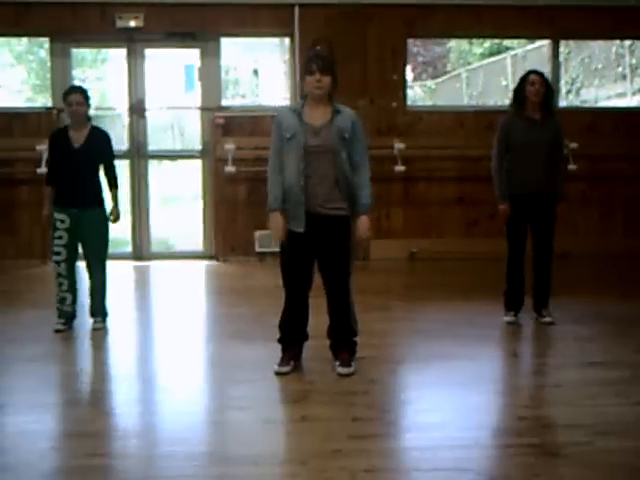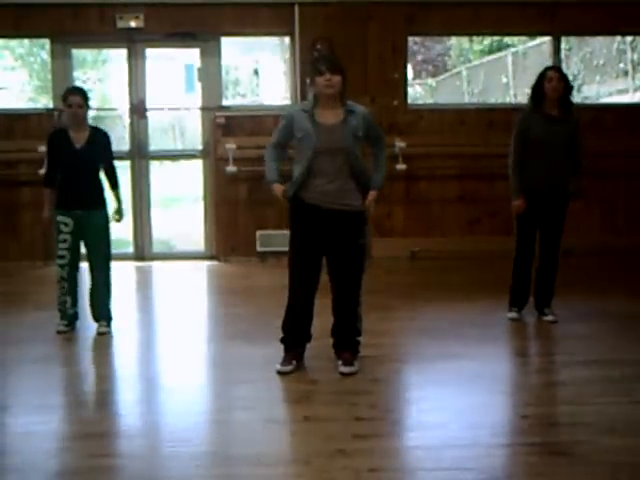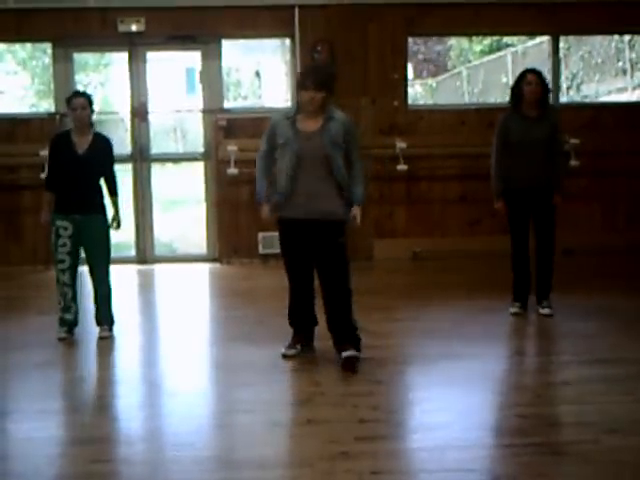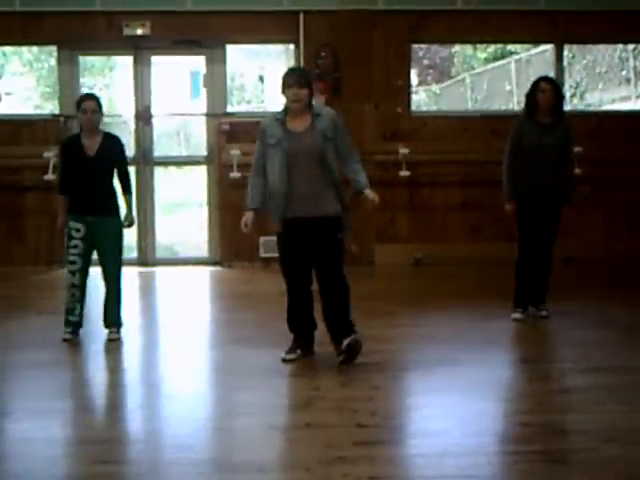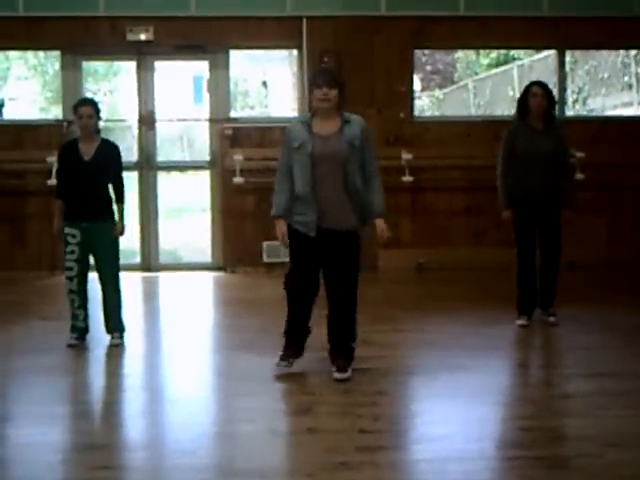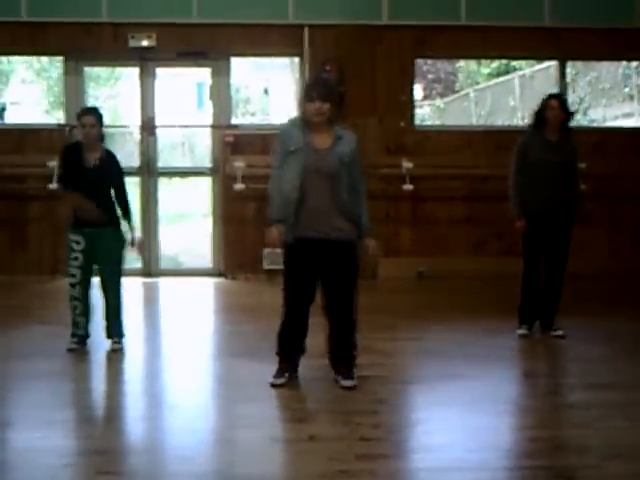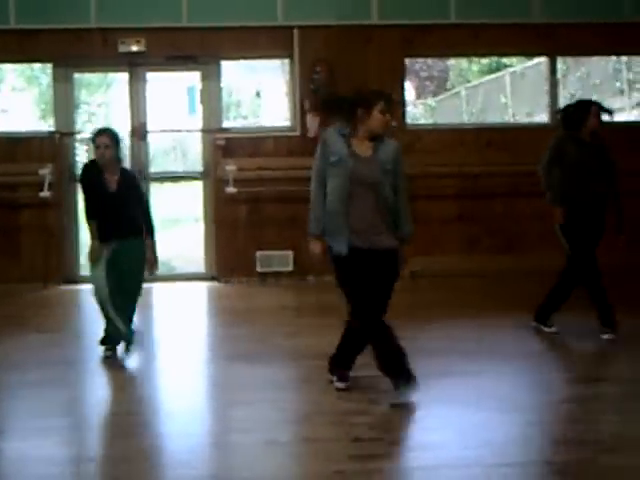
dt=0.7s
person 1, frame 1
left shoulder: (348, 119)
right shoulder: (285, 119)
left elbow: (360, 166)
right elbow: (276, 166)
left wrist: (364, 210)
right wrist: (275, 209)
left hip: (336, 215)
right hip: (297, 215)
left knee: (338, 286)
right knee: (295, 286)
left ankle: (343, 349)
right ankle: (291, 349)
person 1, frame 2
left shoulder: (360, 116)
right shoulder: (297, 117)
left elbow: (379, 147)
right elbow: (275, 147)
left wrist: (375, 185)
right wrist: (273, 179)
left hip: (349, 210)
right hip: (307, 208)
left knee: (347, 283)
right knee: (300, 281)
left ankle: (346, 348)
right ankle: (293, 349)
person 1, frame 3
left shoulder: (341, 123)
right shoulder: (280, 124)
left elbow: (354, 163)
right elbow: (264, 161)
left wrist: (356, 200)
right wrist: (264, 198)
left hip: (330, 215)
right hip: (291, 215)
left knee: (335, 279)
right knee: (298, 279)
left ankle: (347, 342)
right ankle: (302, 335)
person 1, frame 4
left shoulder: (329, 119)
right shoulder: (269, 126)
left elbow: (348, 157)
right elbow: (259, 170)
left wrist: (363, 187)
right wrist: (251, 206)
left hip: (326, 212)
right hip: (288, 216)
left knee: (331, 275)
right knee: (295, 281)
left ankle: (345, 335)
right ankle: (302, 338)
person 1, frame 5
left shoulder: (357, 128)
right shoulder: (295, 130)
left elbow: (370, 174)
right elbow: (284, 176)
left wrist: (377, 214)
right wrist: (279, 215)
left hip: (345, 225)
right hip: (304, 223)
left knee: (343, 293)
right knee: (299, 287)
left ankle: (341, 354)
right ankle: (292, 344)
person 1, frame 6
left shoulder: (347, 143)
right shoulder: (290, 133)
left elbow: (357, 188)
right elbow: (278, 180)
left wrist: (366, 232)
right wrist: (275, 221)
left hip: (339, 235)
right hip: (299, 233)
left knee: (341, 303)
right knee: (297, 300)
left ankle: (343, 364)
right ankle: (288, 363)
person 1, frame 7
left shoulder: (390, 149)
right shoulder: (331, 140)
left elbow: (398, 196)
right elbow: (318, 190)
left wrist: (404, 236)
right wrist: (316, 234)
left hip: (383, 242)
right hip: (346, 241)
left knee: (372, 310)
right knee: (365, 312)
left ankle: (340, 364)
right ankle: (399, 374)
person 2, frame 1
left shoulder: (553, 124)
right shoulder: (510, 122)
left elbow: (559, 162)
right elbow: (498, 161)
left wrist: (558, 195)
right wrist: (502, 197)
left hip: (544, 197)
right hip: (516, 196)
left knee: (544, 252)
right knee: (516, 253)
left ankle: (542, 306)
right ankle: (512, 306)
person 2, frame 2
left shoulder: (570, 121)
right shoulder: (528, 118)
left elbow: (575, 158)
right elbow: (515, 157)
left wrist: (573, 188)
right wrist: (517, 193)
left hip: (557, 194)
right hip: (530, 192)
left knee: (550, 250)
right knee: (524, 249)
left ankle: (544, 303)
right ankle: (516, 303)
person 2, frame 3
left shoulder: (550, 119)
right shoulder: (508, 120)
left elbow: (558, 156)
right elbow: (498, 158)
left wrist: (557, 189)
right wrist: (498, 194)
left hip: (543, 190)
right hip: (515, 191)
left knee: (546, 244)
right knee: (519, 245)
left ankle: (543, 297)
right ankle: (519, 298)
person 2, frame 4
left shoulder: (563, 127)
right shoulder: (523, 125)
left elbow: (568, 163)
right elbow: (510, 162)
left wrist: (566, 196)
right wrist: (510, 197)
left hip: (552, 196)
right hip: (526, 195)
left knee: (545, 249)
right knee: (526, 248)
left ankle: (539, 299)
right ankle: (520, 303)
person 2, frame 5
left shoulder: (555, 132)
right shoulder: (515, 131)
left elbow: (564, 168)
right elbow: (504, 169)
left wrist: (564, 200)
right wrist: (505, 204)
left hip: (549, 202)
right hip: (522, 202)
left knee: (552, 253)
right knee: (525, 256)
left ankle: (548, 303)
right ankle: (525, 309)
person 2, frame 6
left shoulder: (568, 145)
right shoulder: (528, 142)
left elbow: (572, 181)
right elbow: (516, 179)
left wrist: (573, 213)
right wrist: (519, 213)
left hip: (560, 214)
right hip: (534, 213)
left knee: (557, 266)
right knee: (532, 266)
left ankle: (548, 320)
right ankle: (526, 319)
person 2, frame 7
left shoulder: (599, 148)
right shoulder: (563, 141)
left elbow: (610, 182)
right elbow: (547, 171)
left wrist: (618, 217)
right wrist: (556, 203)
left hip: (593, 212)
right hip: (568, 211)
left knee: (578, 267)
right knee: (585, 263)
left ankle: (543, 315)
right ankle: (607, 321)
person 3, frame 1
left shoulder: (100, 136)
right shoulder: (57, 137)
left elbow: (110, 171)
right elbow: (52, 173)
left wrist: (115, 204)
right wrist: (47, 204)
left hip: (92, 207)
right hip: (63, 207)
left knee: (96, 262)
right knee: (62, 262)
left ankle: (99, 314)
right ankle: (65, 315)
person 3, frame 2
left shoulder: (100, 136)
right shoulder: (56, 138)
left elbow: (109, 170)
right elbow: (51, 174)
left wrist: (119, 203)
right wrist: (48, 206)
left hip: (95, 208)
right hip: (66, 209)
left knee: (100, 264)
right knee: (65, 264)
left ankle: (103, 317)
right ankle: (67, 316)
person 3, frame 3
left shoulder: (103, 142)
right shoulder: (59, 142)
left elbow: (109, 177)
right elbow: (51, 178)
left wrist: (116, 210)
right wrist: (46, 209)
left hip: (94, 213)
right hip: (64, 214)
left knee: (100, 268)
right knee: (64, 269)
left ankle: (105, 322)
right ankle: (67, 323)
person 3, frame 4
left shoulder: (113, 142)
right shoulder: (69, 145)
left elbow: (123, 177)
right elbow: (64, 182)
left wrist: (129, 210)
right wrist: (62, 213)
left hip: (108, 215)
right hip: (78, 215)
left knee: (112, 271)
right knee: (75, 270)
left ankle: (113, 324)
right ankle: (72, 323)
person 3, frame 5
left shoulder: (110, 149)
right shoulder: (67, 150)
left elbow: (118, 186)
right elbow: (61, 187)
left wrist: (120, 219)
right wrist: (58, 218)
left hip: (103, 221)
right hip: (74, 222)
left knee: (109, 277)
right knee: (74, 277)
left ankle: (115, 329)
right ankle: (78, 329)
person 3, frame 6
left shoulder: (109, 159)
right shoulder: (70, 153)
left elbow: (120, 196)
right elbow: (68, 185)
left wrist: (131, 230)
right wrist: (81, 204)
left hip: (108, 228)
right hip: (80, 229)
left knee: (111, 283)
right knee: (77, 282)
left ankle: (115, 334)
right ankle: (79, 334)
person 3, frame 7
left shoulder: (129, 180)
right shoulder: (90, 172)
left elbow: (143, 215)
right elbow: (90, 209)
left wrist: (151, 250)
right wrist: (95, 241)
left hip: (132, 241)
right hip: (105, 240)
left knee: (128, 294)
right knee: (103, 289)
left ankle: (111, 340)
right ankle: (126, 336)
